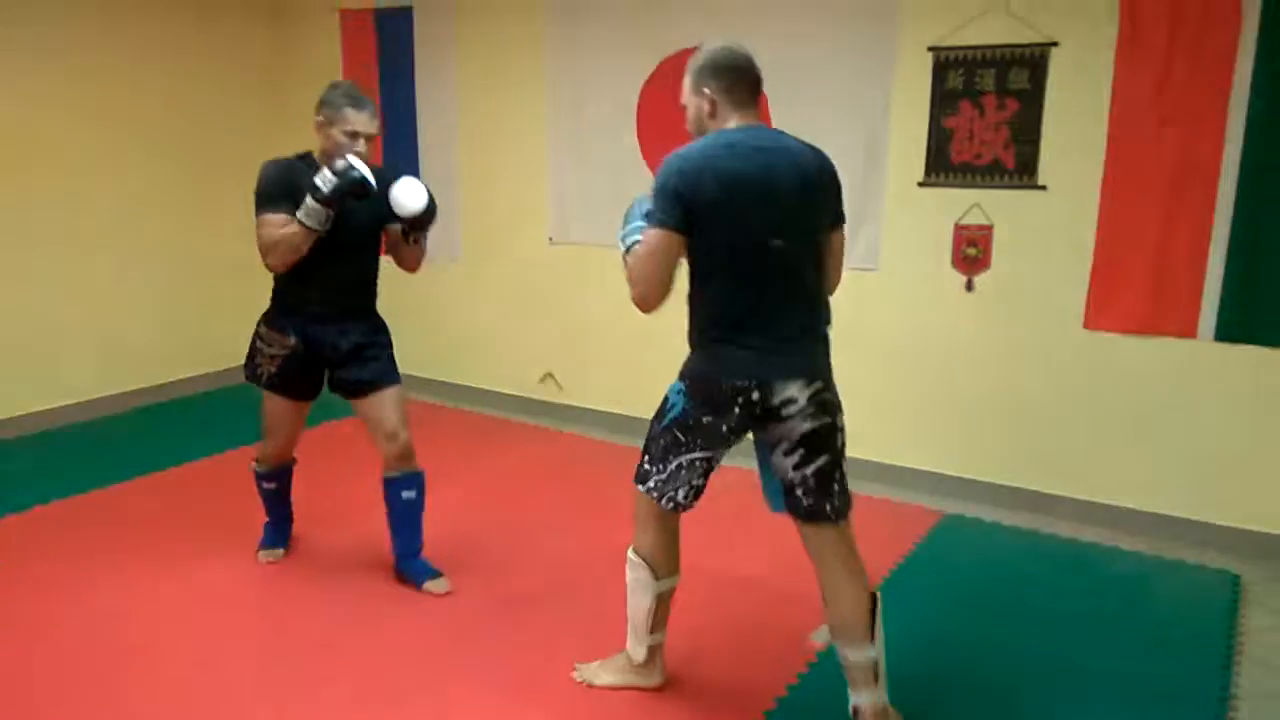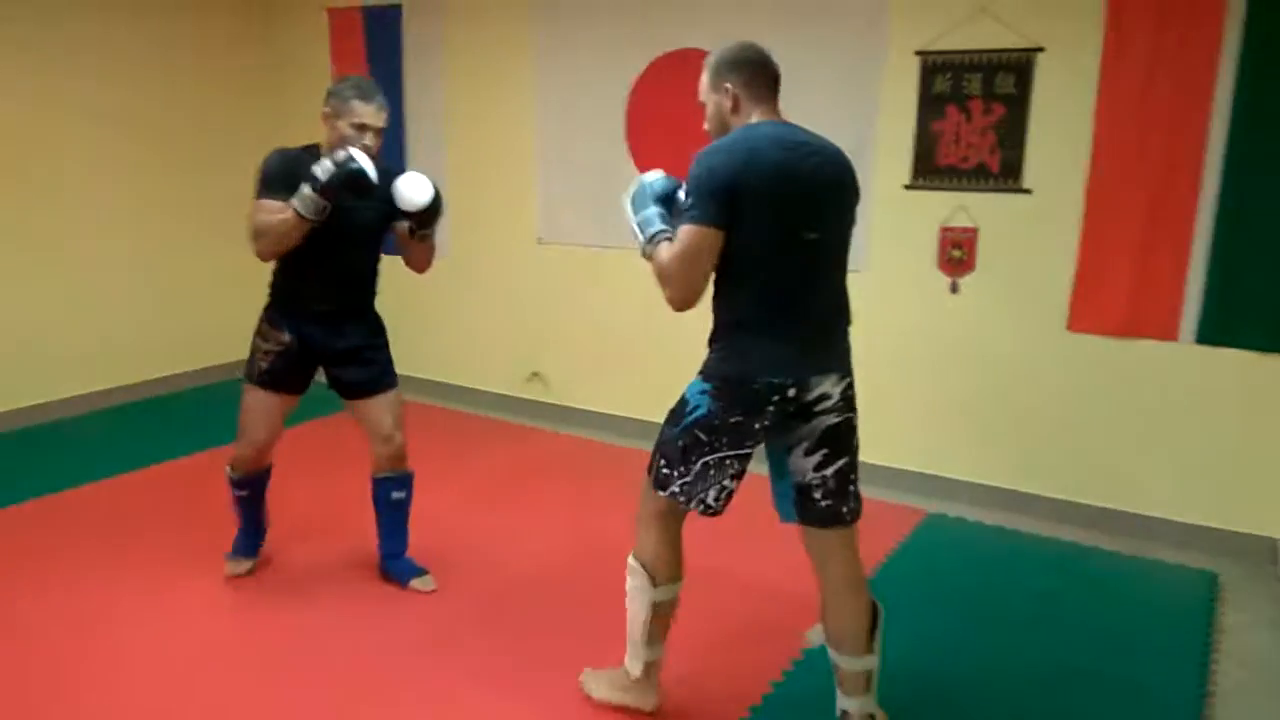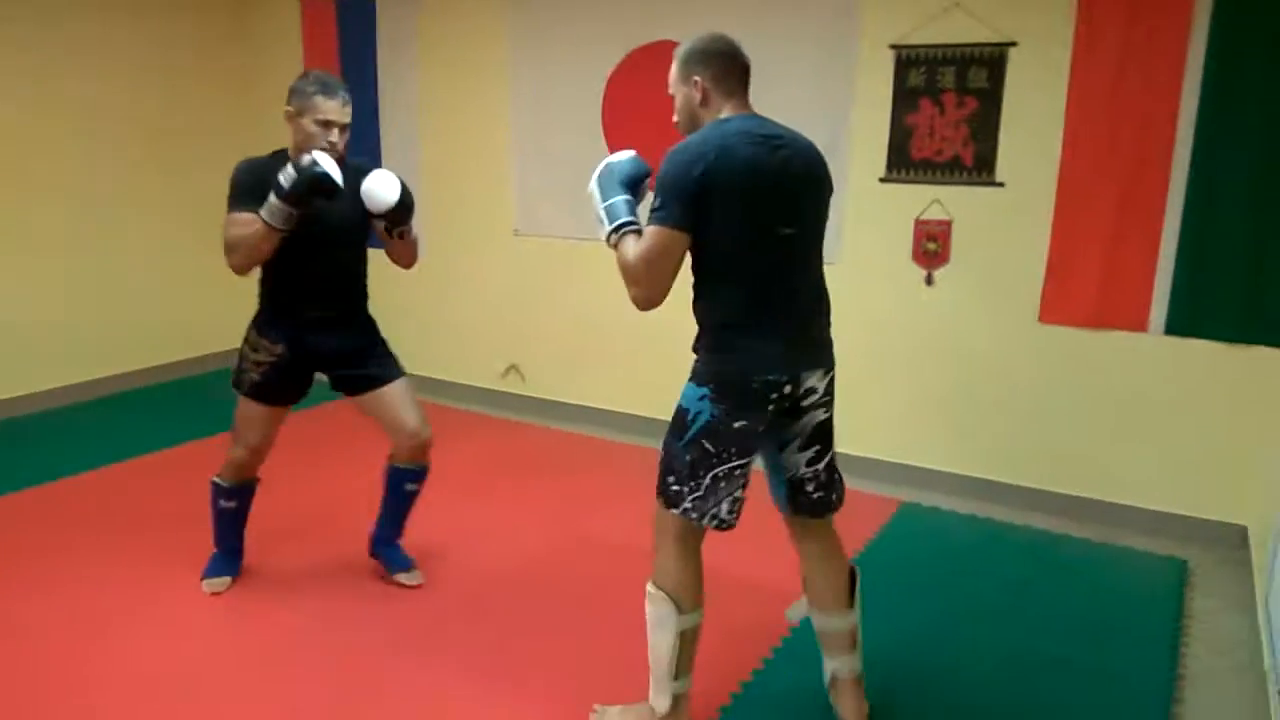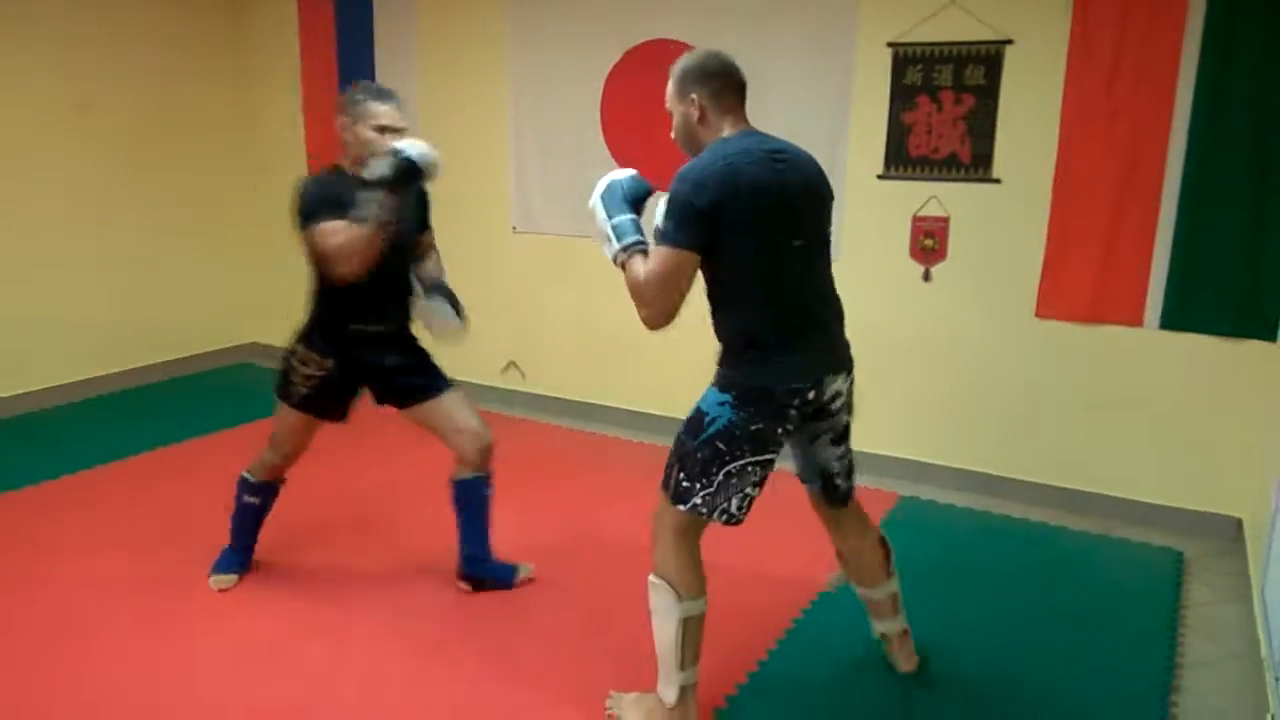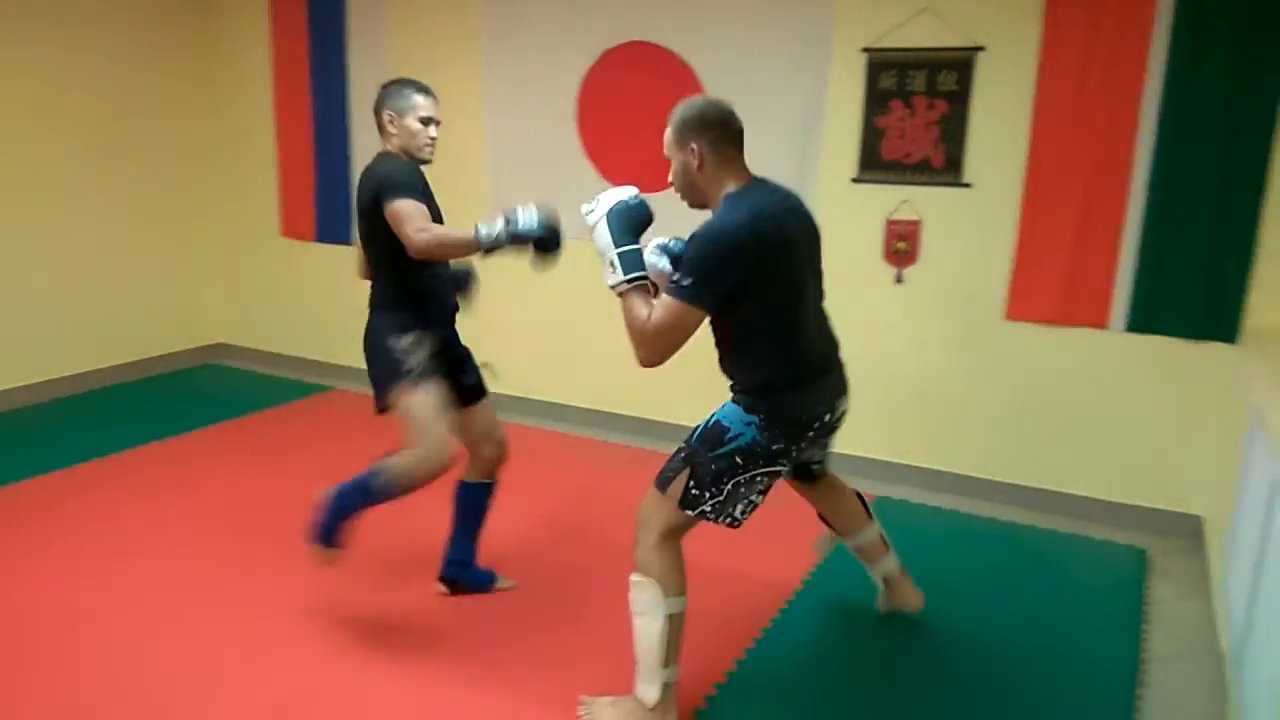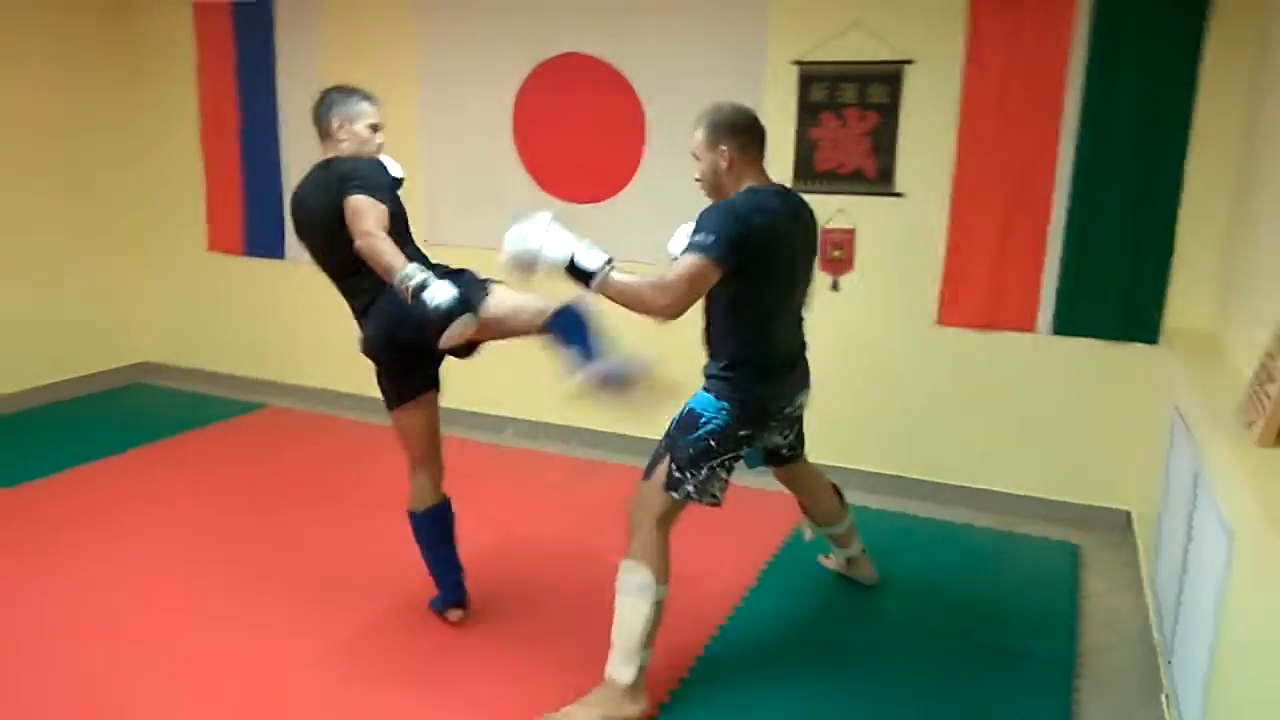
dt=0.2s
person 1, frame 1
left shoulder: (687, 168)
right shoulder: (815, 165)
left elbow: (646, 292)
left wrist: (636, 233)
left hip: (718, 376)
right hip: (802, 374)
left knee: (653, 505)
right knee: (828, 534)
left ankle: (642, 658)
person 1, frame 2
left shoulder: (721, 161)
right shoulder: (836, 164)
left elbow: (681, 290)
left wrist: (652, 218)
left hip: (742, 375)
right hip: (825, 375)
left knee: (660, 509)
right knee: (835, 542)
person 1, frame 3
left shoulder: (691, 159)
right shoulder: (807, 157)
left elbow: (646, 290)
left wrist: (617, 209)
left hip: (732, 376)
right hip: (809, 369)
left knee: (675, 534)
right knee: (813, 528)
person 1, frame 4
left shoulder: (700, 180)
right shoulder: (805, 168)
left elbow: (656, 309)
left wrist: (620, 226)
left hip: (755, 385)
right hip: (828, 373)
left knee: (674, 526)
right knee: (838, 507)
right ankle: (896, 638)
person 1, frame 5
left shoulder: (721, 237)
right shoulder: (785, 205)
left elbow: (651, 347)
left wrist: (622, 255)
right wrist: (674, 267)
left hip: (772, 409)
right hip: (823, 392)
left knee: (656, 527)
right knee: (814, 482)
right ankle: (895, 584)
person 1, frame 6
left shoulder: (731, 217)
right shoulder: (797, 212)
left elbow: (669, 298)
left wrist: (576, 259)
left hip: (739, 393)
right hip: (786, 382)
left knee: (648, 513)
right knee: (792, 467)
right ankle: (853, 558)
person 2, frame 1
left shoulder: (377, 184)
right shoulder: (280, 175)
left elbow: (409, 263)
right elbow: (275, 257)
left wrist: (417, 227)
right wrist: (322, 202)
left hip: (359, 328)
right hip: (292, 328)
left knee: (397, 443)
right knee: (277, 447)
left ankle: (409, 559)
right ankle: (278, 526)
person 2, frame 2
left shoulder: (384, 181)
right shoulder: (285, 166)
left elbow: (419, 263)
right elbow: (265, 245)
left wrist: (424, 225)
right wrist: (318, 192)
left hip: (357, 328)
right hip: (290, 324)
left knee: (391, 446)
right knee: (252, 450)
left ankle: (394, 557)
right ankle: (248, 538)
person 2, frame 3
left shoulder: (362, 177)
right shoulder: (255, 175)
left elbow: (405, 259)
right elbow: (239, 259)
left wrist: (398, 220)
right wrist: (285, 200)
left hip: (351, 332)
right hip: (280, 334)
left knee: (413, 437)
right knee: (244, 457)
left ankle: (386, 544)
right ankle: (226, 554)
person 2, frame 4
left shoulder: (410, 187)
right shoulder: (322, 191)
left elbow: (424, 253)
right elbow: (347, 265)
left wrist: (435, 286)
right wrist: (381, 199)
left hip: (395, 345)
right hip: (331, 346)
left knee: (476, 443)
right knee: (275, 461)
left ankle: (478, 565)
right ankle: (237, 551)
person 2, frame 5
left shoulder: (391, 178)
right shoulder: (391, 173)
left elbow: (369, 267)
right elbow: (419, 240)
left wrist: (446, 278)
right wrist: (507, 231)
left hip: (432, 334)
right hip: (403, 335)
left knee: (489, 450)
right knee: (434, 454)
left ankle: (460, 569)
right ankle: (341, 507)
person 2, frame 6
left shoulder: (303, 197)
right shoulder: (359, 172)
right elbow: (371, 237)
right wrist: (425, 287)
left hip: (384, 332)
right hip: (419, 311)
left knee: (424, 469)
right knee: (558, 308)
left ankle: (450, 593)
right ankle: (598, 366)
